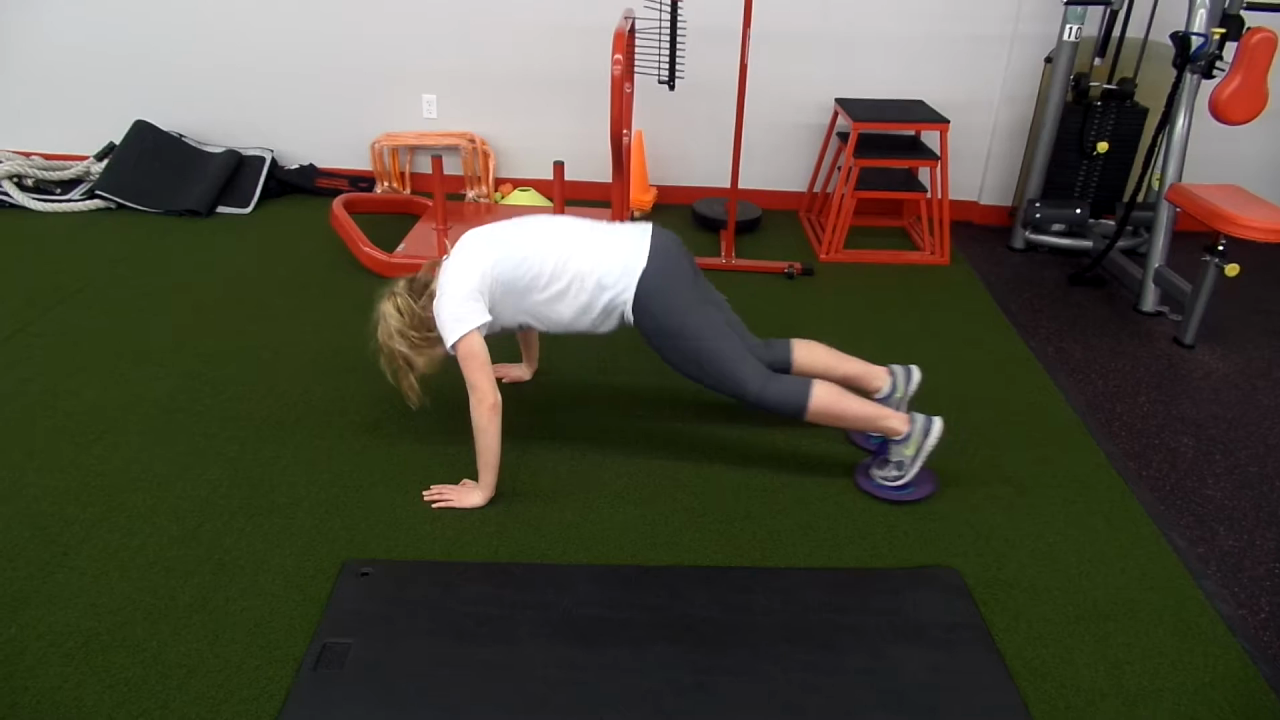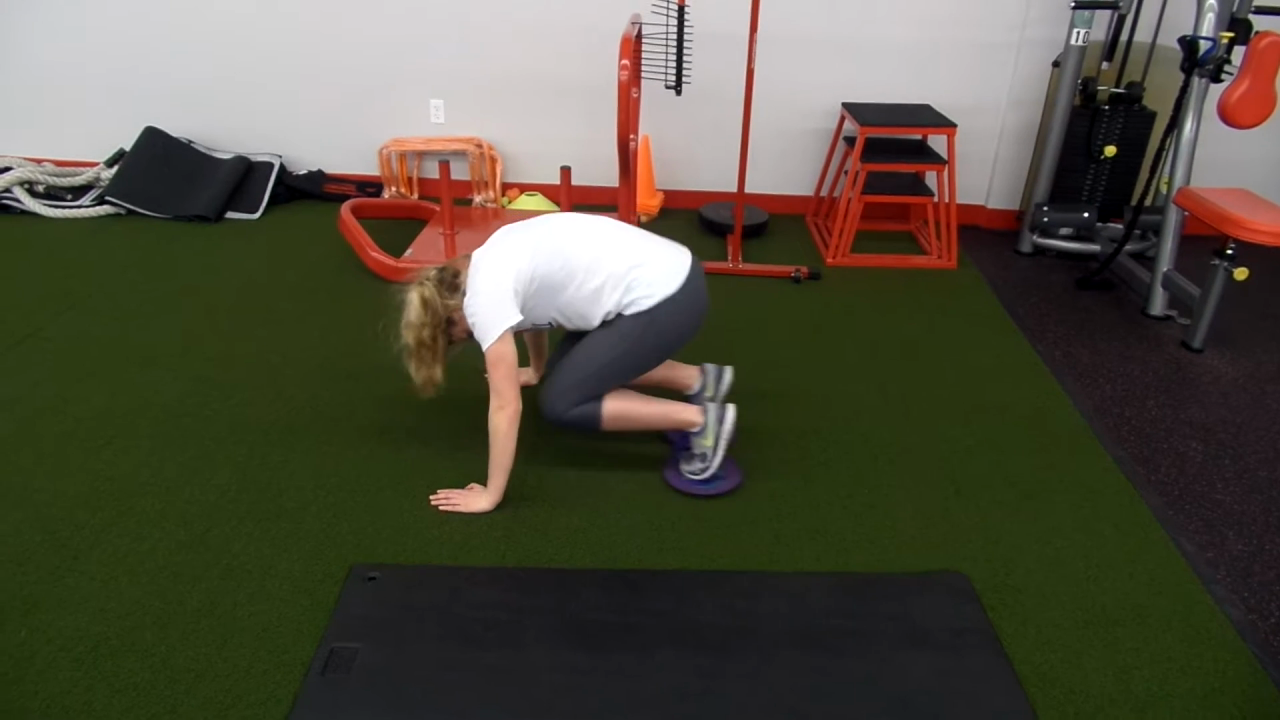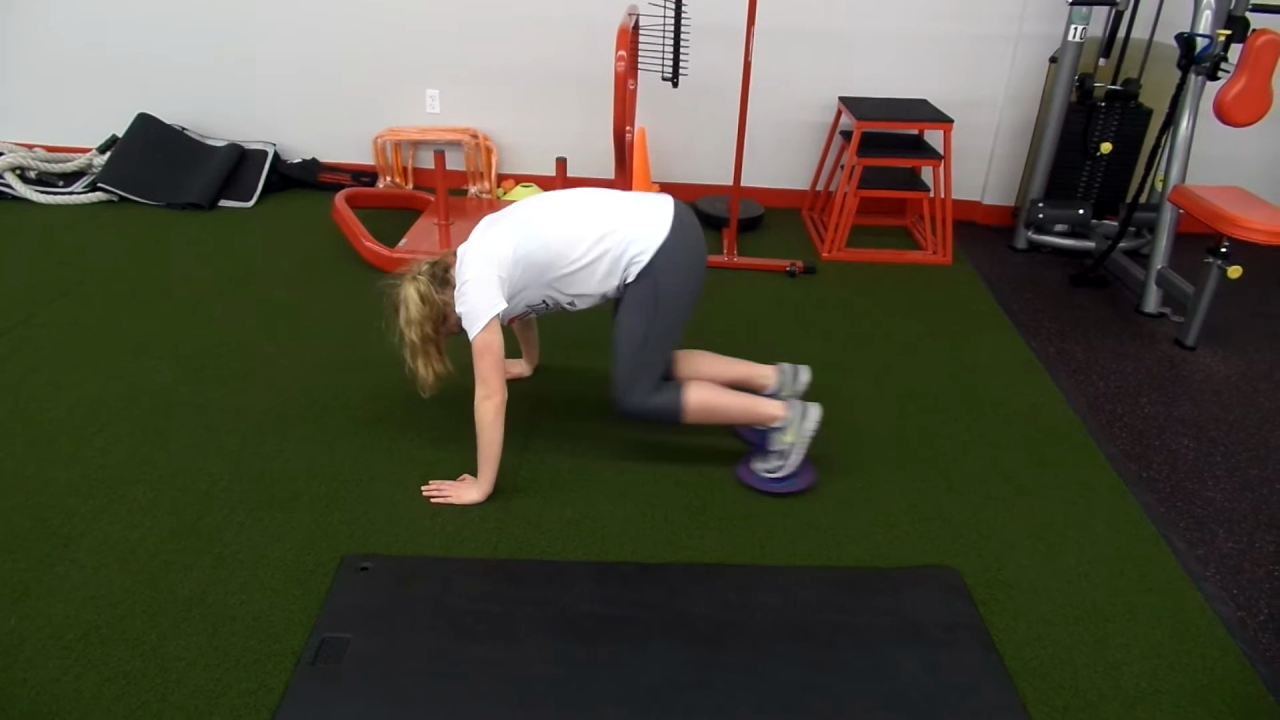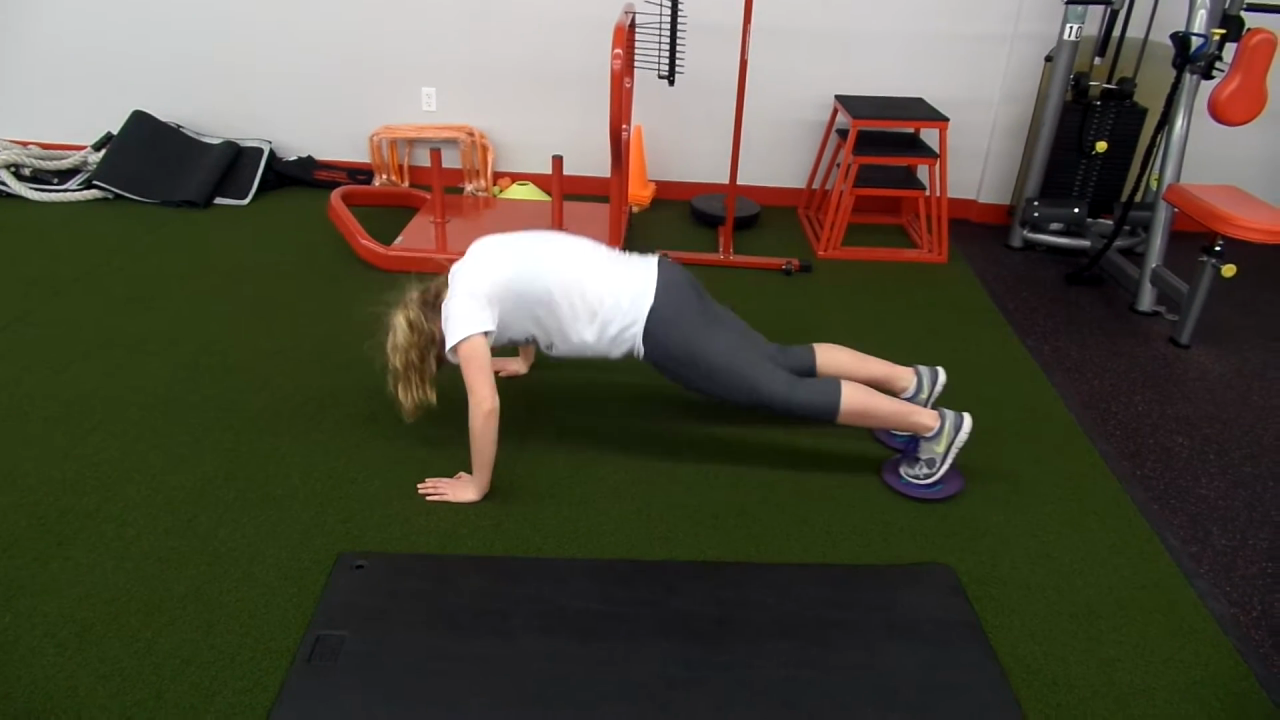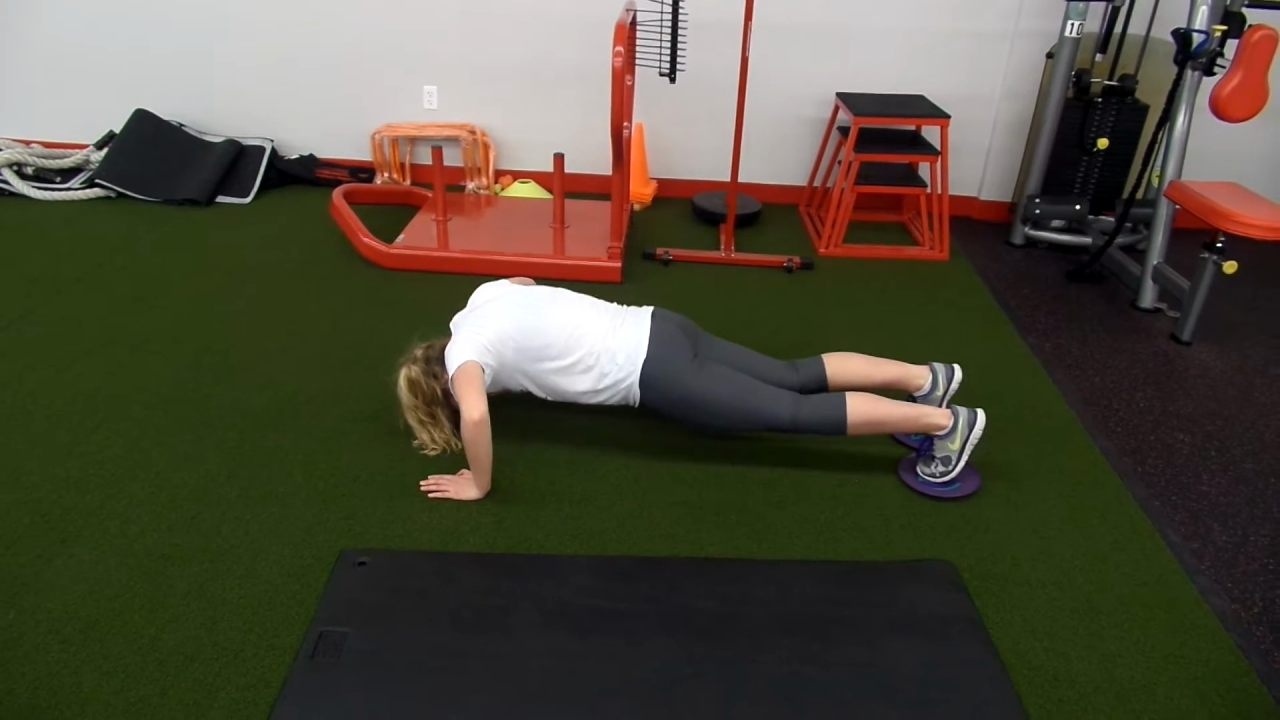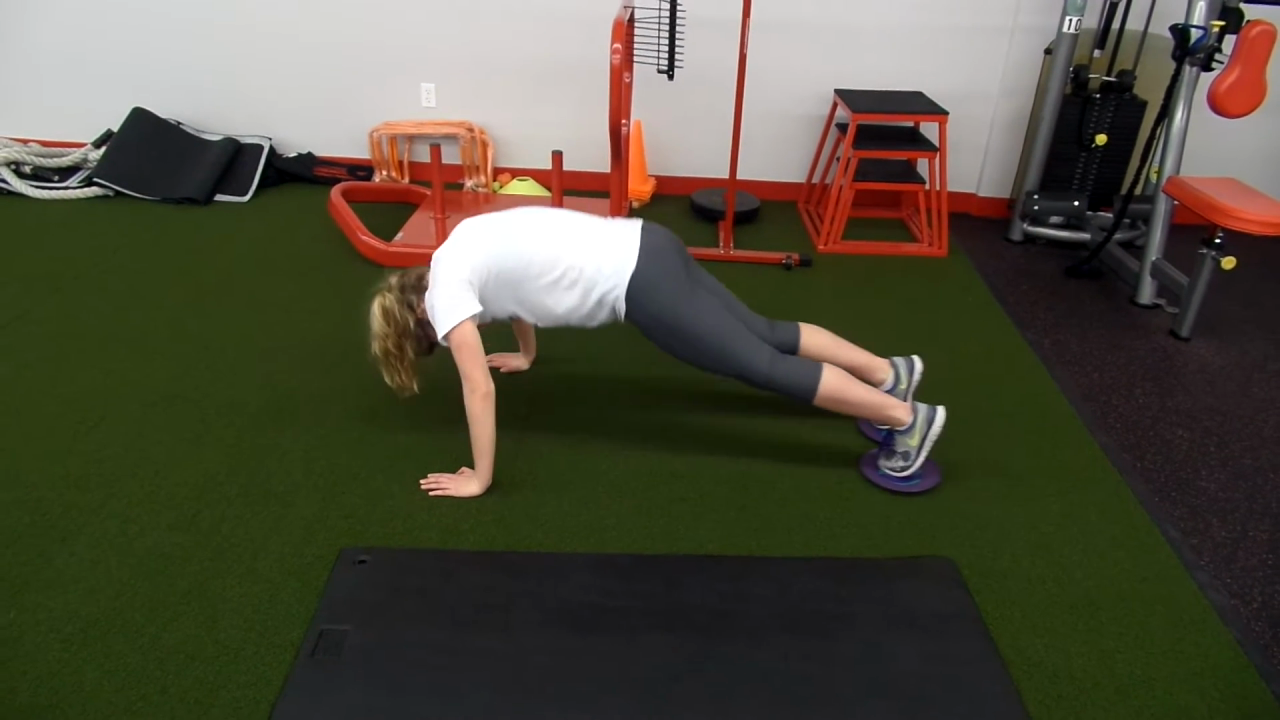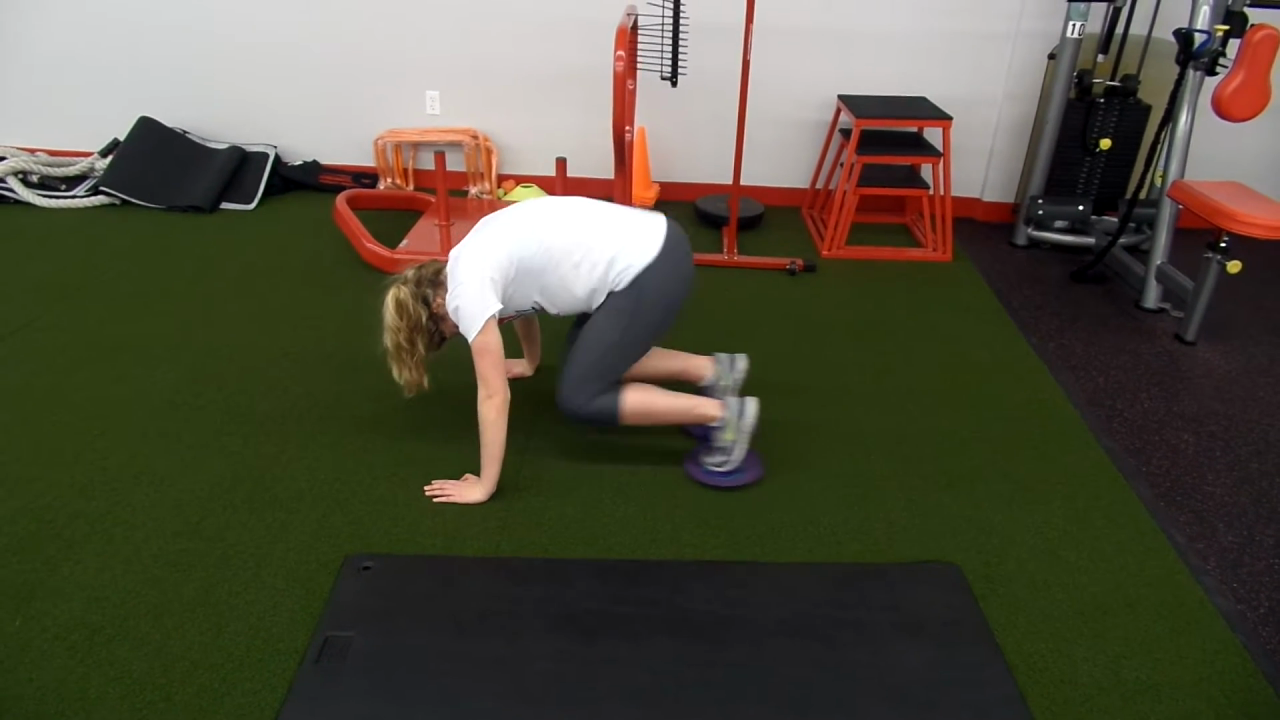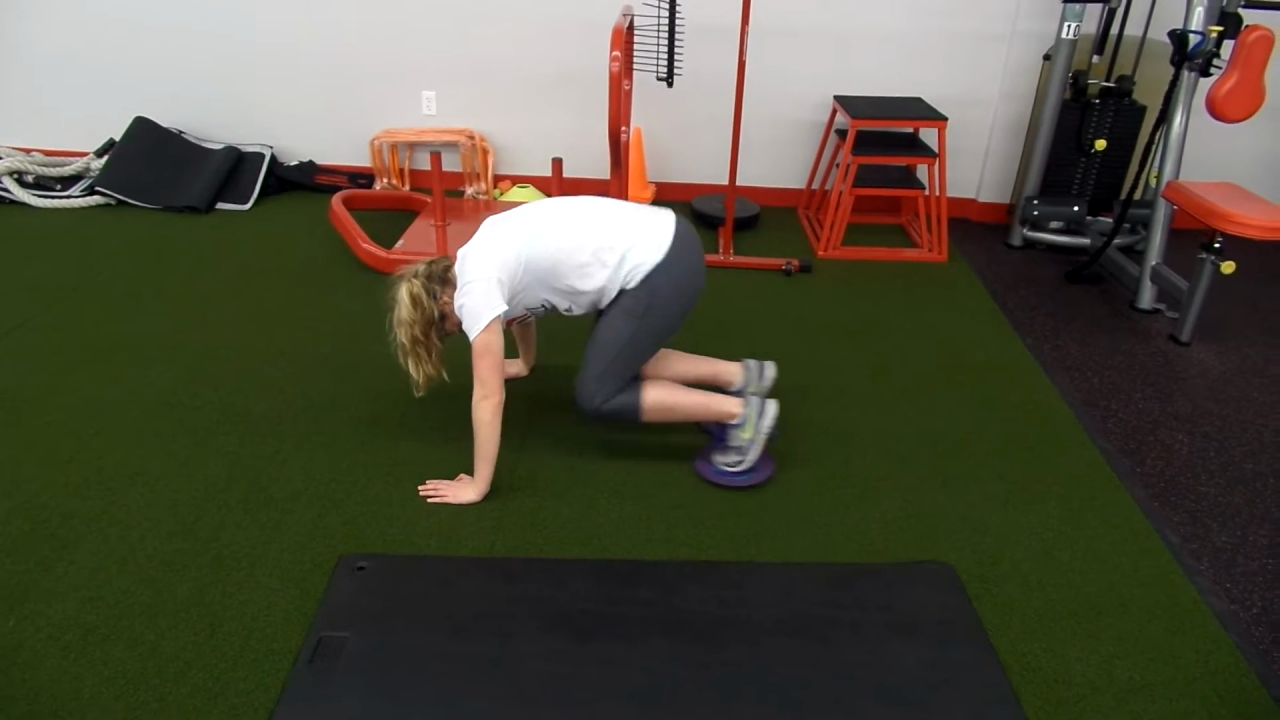
dt=0.5s
person 1, frame 1
left shoulder: (450, 301)
right shoulder: (465, 258)
left elbow: (486, 401)
left wrist: (483, 489)
right wrist: (528, 365)
left hip: (639, 285)
right hip: (651, 252)
left knee: (750, 382)
right knee: (756, 352)
left ankle: (903, 428)
right ankle: (886, 380)
person 1, frame 2
left shoulder: (483, 295)
right shoulder: (491, 257)
left elbow: (506, 405)
left wrist: (490, 495)
right wrist: (537, 370)
left hip: (665, 300)
right hip: (667, 274)
left knee: (560, 403)
right knee: (571, 370)
left ankle: (698, 418)
right ankle: (695, 380)
person 1, frame 3
left shoulder: (473, 286)
right shoulder: (480, 252)
left elbow: (491, 396)
left wrist: (480, 486)
right wrist: (527, 361)
left hip: (658, 253)
right hip: (664, 227)
left knee: (636, 398)
right knee: (645, 367)
left ankle: (781, 415)
right ankle: (771, 378)
person 1, frame 4
left shoulder: (461, 309)
right shoulder: (477, 259)
left elbow: (486, 405)
left wrist: (477, 485)
right wrist: (525, 354)
left hip: (652, 324)
right hip: (658, 283)
left knee: (779, 391)
right knee: (779, 361)
left ankle: (933, 423)
right ankle: (911, 380)
person 1, frame 5
left shoulder: (463, 351)
right shoulder: (481, 300)
left elbow: (474, 417)
right elbow: (526, 281)
left wrist: (478, 484)
left hip: (654, 374)
right hip: (658, 329)
left knee: (790, 411)
right knee: (794, 376)
left ankle: (945, 421)
right ankle: (927, 378)
person 1, frame 6
left shoulder: (444, 294)
right shoulder: (460, 251)
left elbow: (478, 391)
left wrist: (479, 479)
right wrist: (525, 355)
left hip: (640, 279)
right hip: (646, 244)
left knee: (757, 363)
right knee: (761, 333)
left ankle: (909, 419)
right ankle: (891, 374)
person 1, frame 7
left shoulder: (465, 291)
right shoulder: (471, 260)
left elbow: (493, 395)
left wrist: (484, 486)
right wrist: (532, 360)
left hip: (653, 271)
right hip: (652, 241)
left knee: (579, 399)
right knee: (593, 365)
left ankle: (720, 413)
right ankle: (710, 371)
person 1, frame 8
left shoulder: (472, 291)
right shoulder: (476, 258)
left elbow: (489, 397)
left wrist: (477, 486)
right wrist: (526, 361)
left hip: (658, 265)
right hip: (664, 239)
left knee: (598, 398)
right knee: (619, 366)
left ankle: (740, 412)
right ankle: (740, 375)
